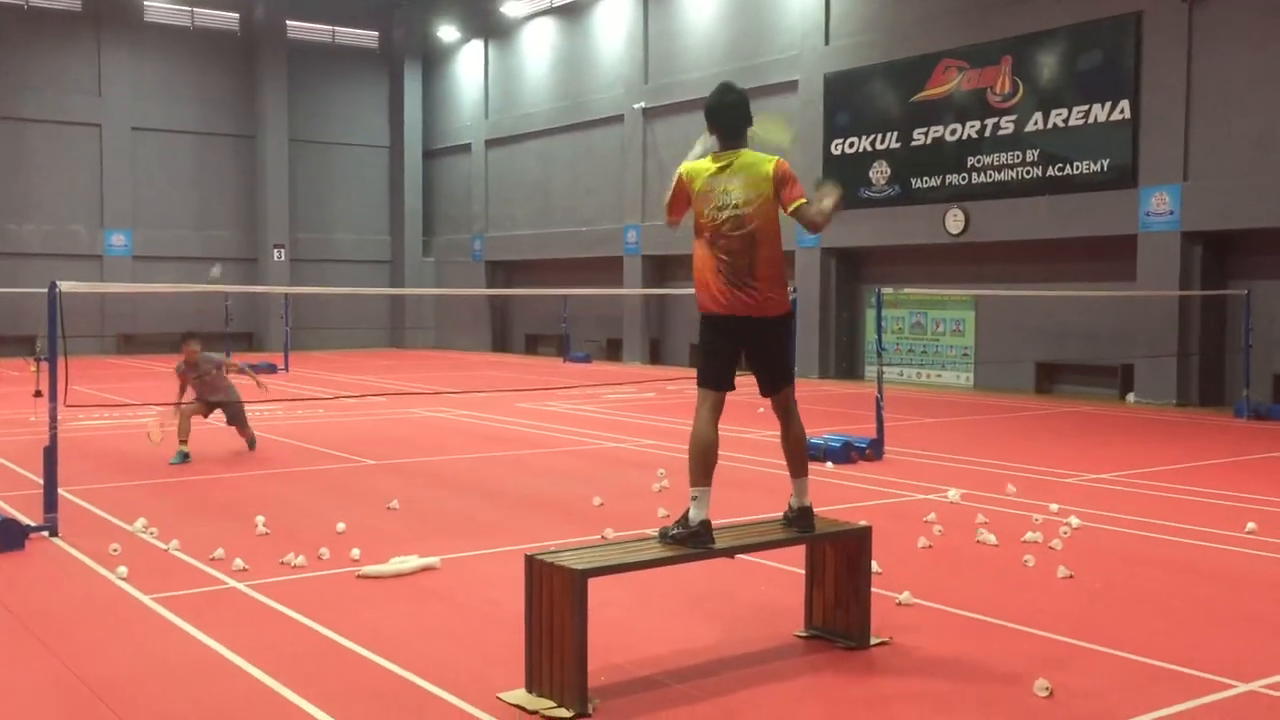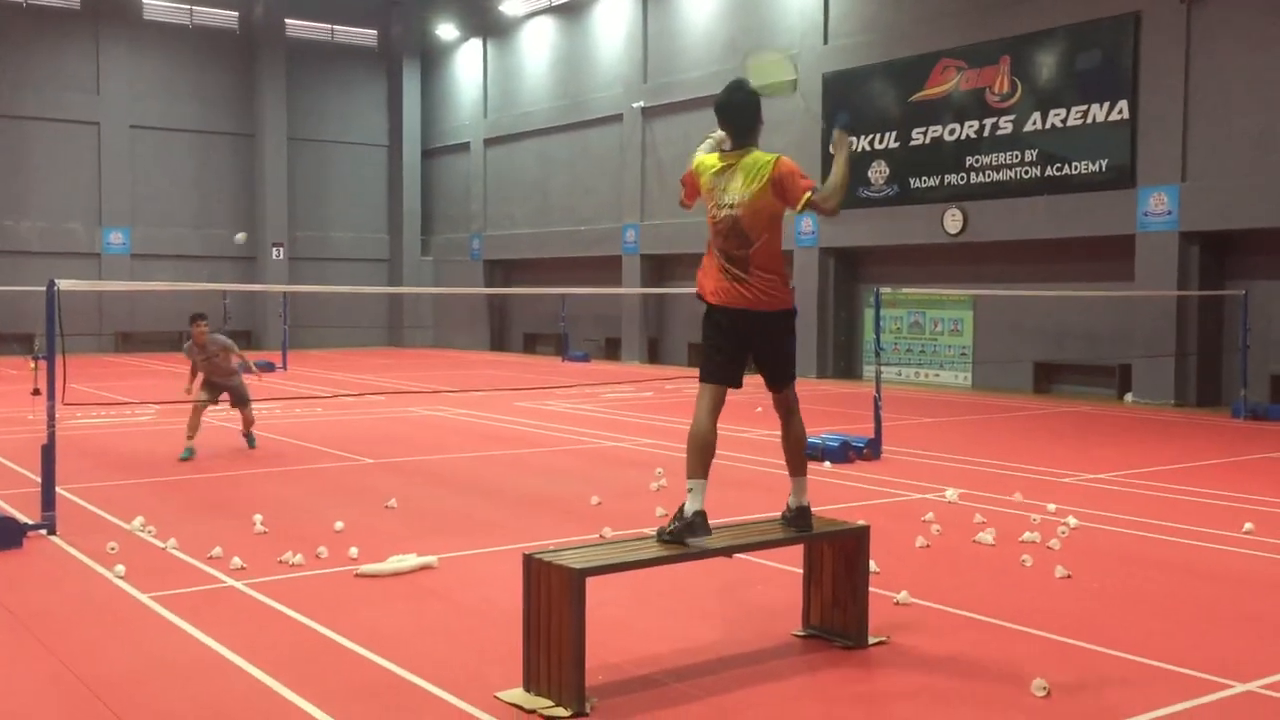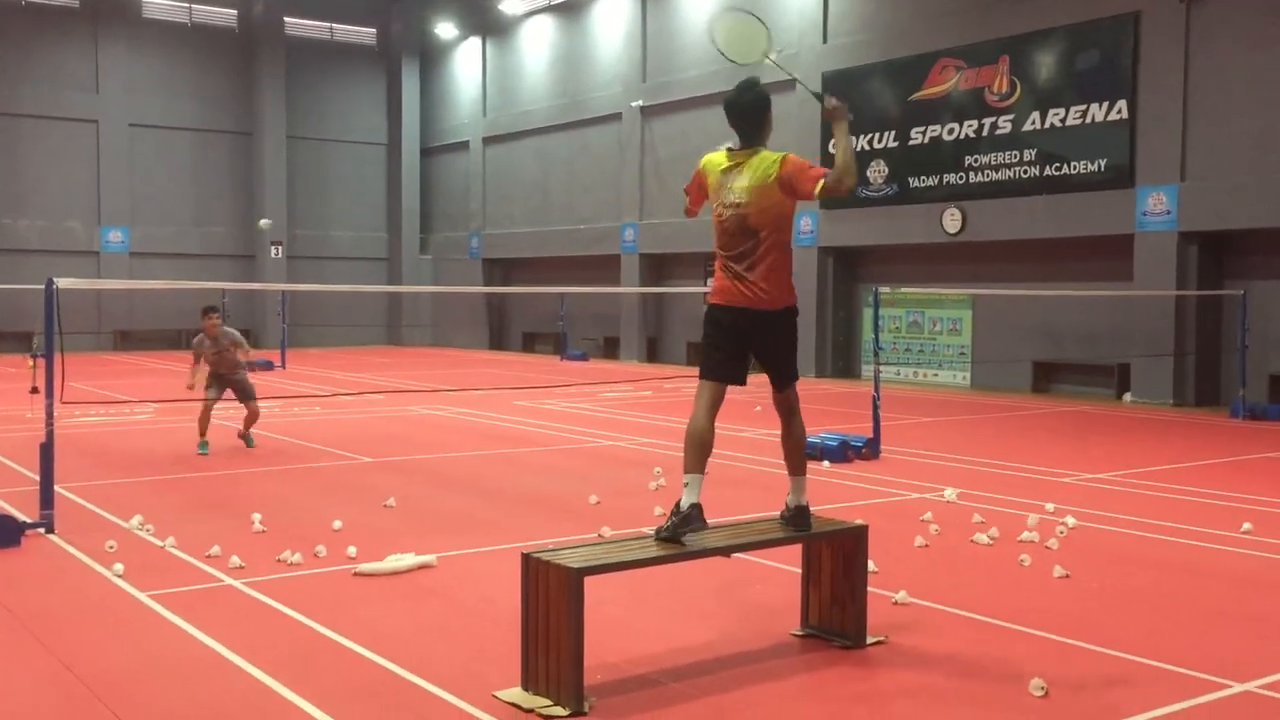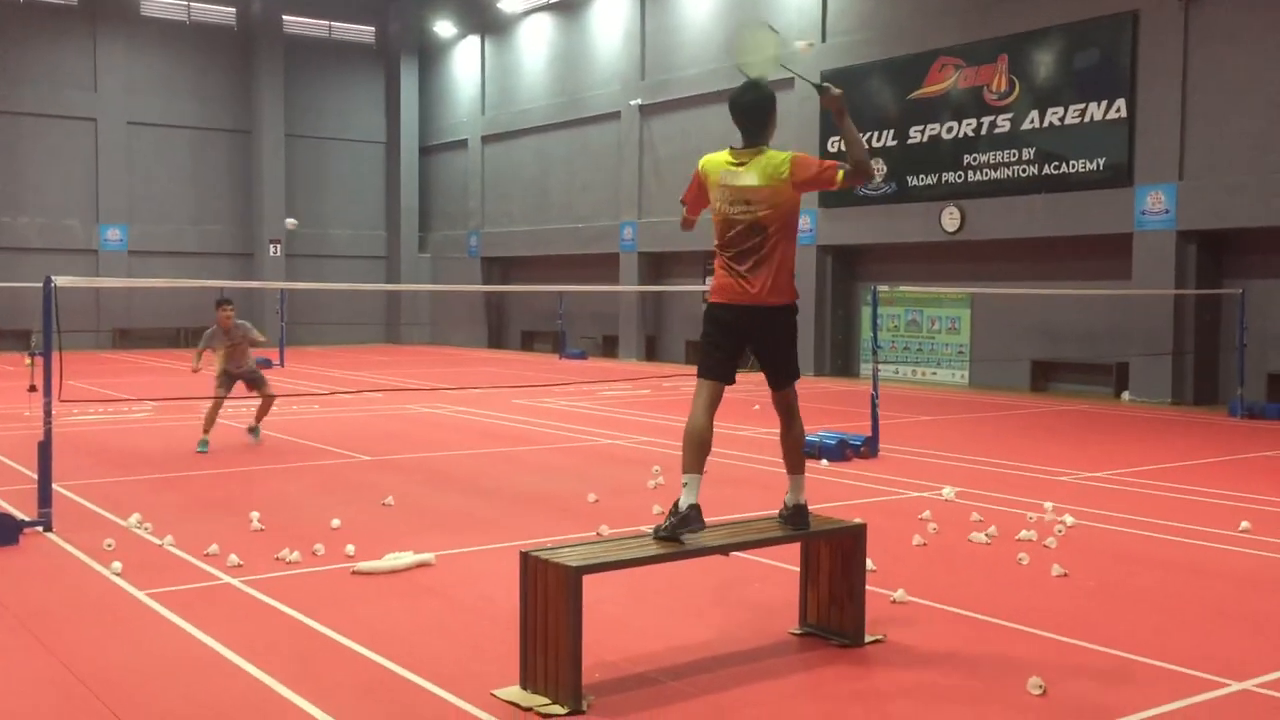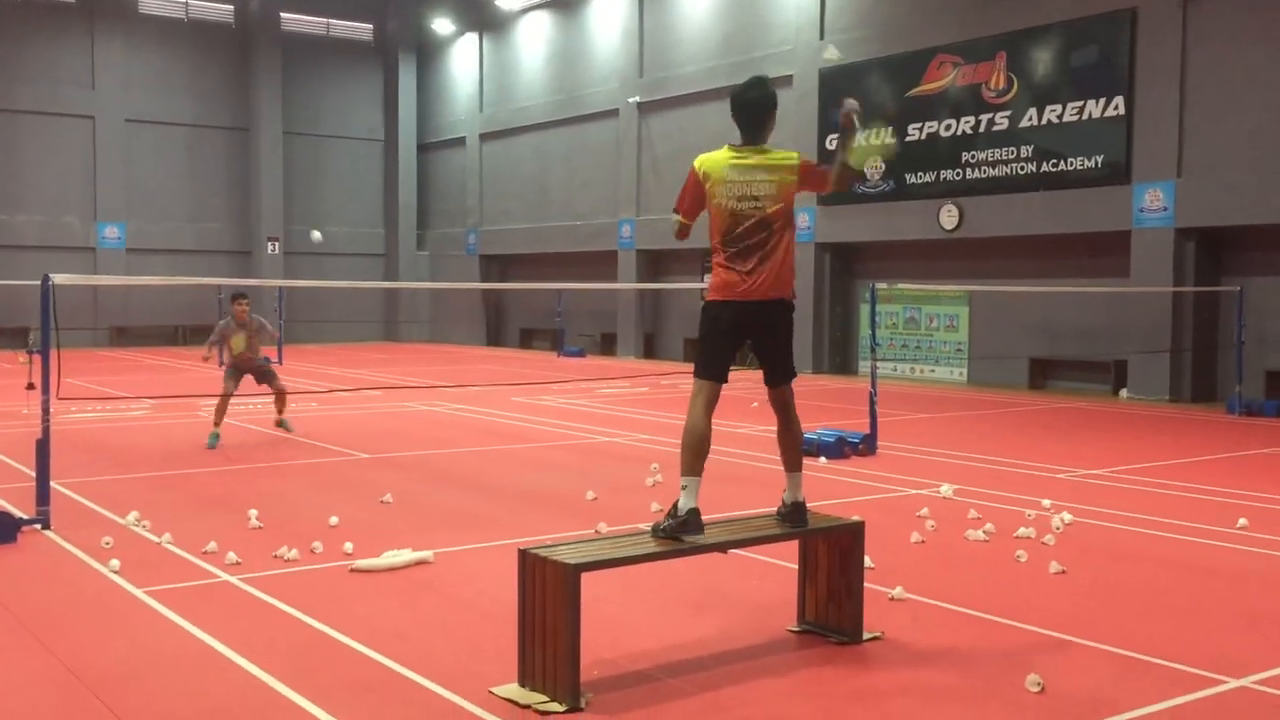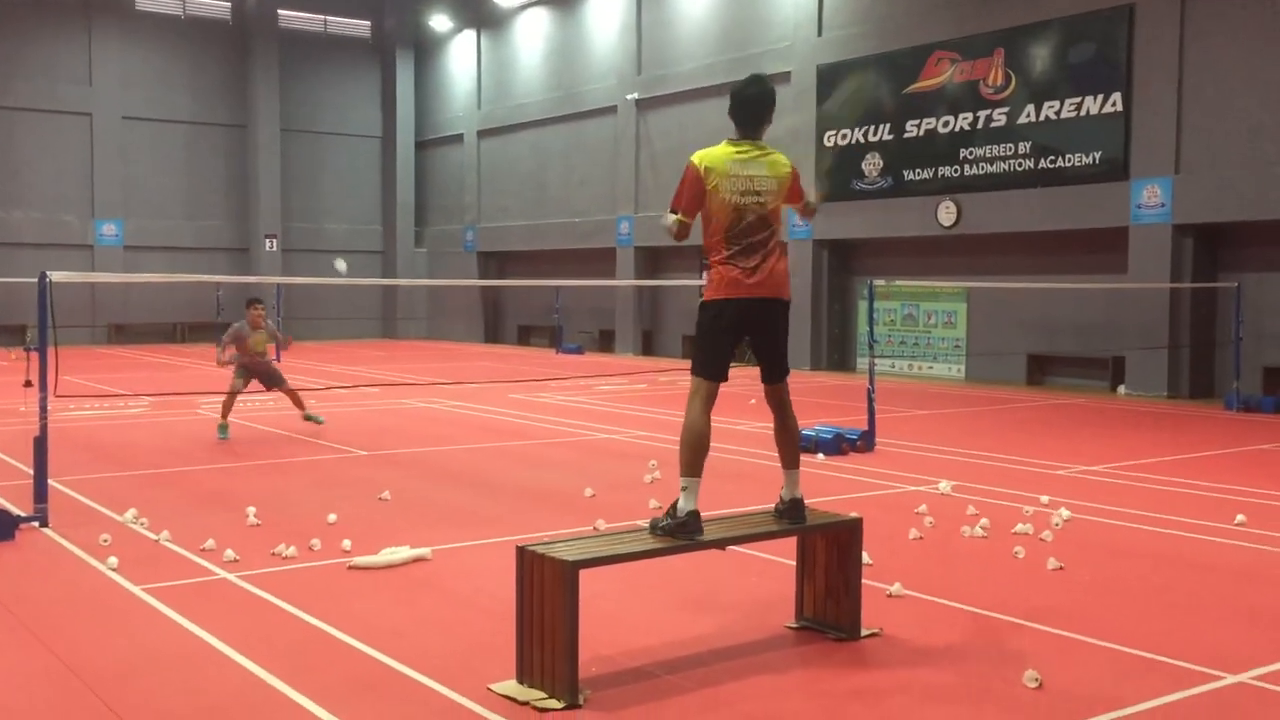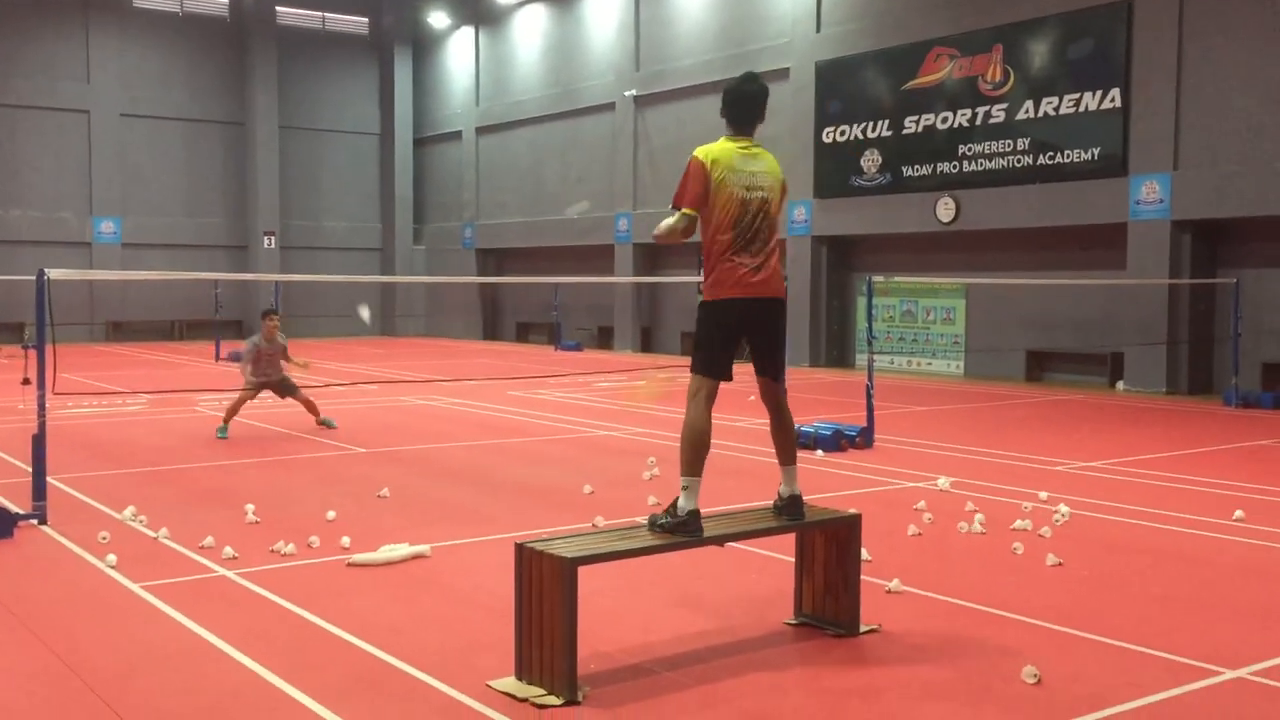
dt=0.1s
person 1, frame 1
left shoulder: (694, 173)
right shoulder: (772, 169)
left elbow: (672, 218)
right elbow: (813, 220)
right wrist: (831, 200)
left hip: (718, 312)
right hip: (769, 311)
left knee: (707, 410)
right knee: (785, 406)
left ankle: (697, 517)
right ankle: (800, 506)
person 1, frame 2
left shoulder: (702, 166)
right shoulder: (774, 168)
left elbow: (685, 198)
right elbow: (827, 204)
left wrist: (709, 144)
right wrist: (842, 153)
left hip: (722, 307)
right hip: (772, 308)
left knee: (707, 404)
right knee: (787, 405)
left ankle: (693, 509)
right ankle: (799, 505)
person 1, frame 3
left shoulder: (709, 166)
right shoulder: (781, 169)
left elbow: (689, 207)
right elbow: (842, 184)
right wrist: (839, 125)
left hip: (724, 305)
right hip: (773, 308)
left knee: (707, 400)
right knee: (787, 405)
left ankle: (689, 505)
right ankle: (797, 505)
person 1, frame 4
left shoulder: (709, 167)
right shoulder: (790, 166)
left elbow: (686, 222)
right elbow: (861, 172)
right wrist: (841, 116)
left hip: (724, 303)
right hip: (774, 305)
left knee: (705, 399)
right knee: (786, 403)
left ankle: (688, 504)
right ankle: (796, 504)
person 1, frame 5
left shoulder: (706, 167)
right shoulder: (792, 165)
left elbow: (681, 230)
right elbow: (840, 181)
right wrist: (847, 131)
left hip: (724, 299)
right hip: (775, 300)
left knee: (703, 398)
right knee: (783, 402)
left ankle: (686, 508)
right ankle: (794, 502)
person 1, frame 6
left shoulder: (702, 162)
right shoulder: (784, 168)
left elbow: (679, 231)
right elbow: (807, 211)
left wrist: (682, 218)
left hip: (723, 296)
right hip: (772, 299)
left knee: (701, 396)
right knee: (779, 397)
left ankle: (687, 508)
right ankle: (792, 498)
person 1, frame 7
left shoulder: (706, 157)
right shoulder: (773, 166)
left elbow: (685, 225)
left wrist: (665, 231)
left hip: (726, 293)
right hip: (771, 294)
left knee: (701, 393)
right knee: (775, 395)
left ankle: (687, 506)
right ankle: (790, 495)
